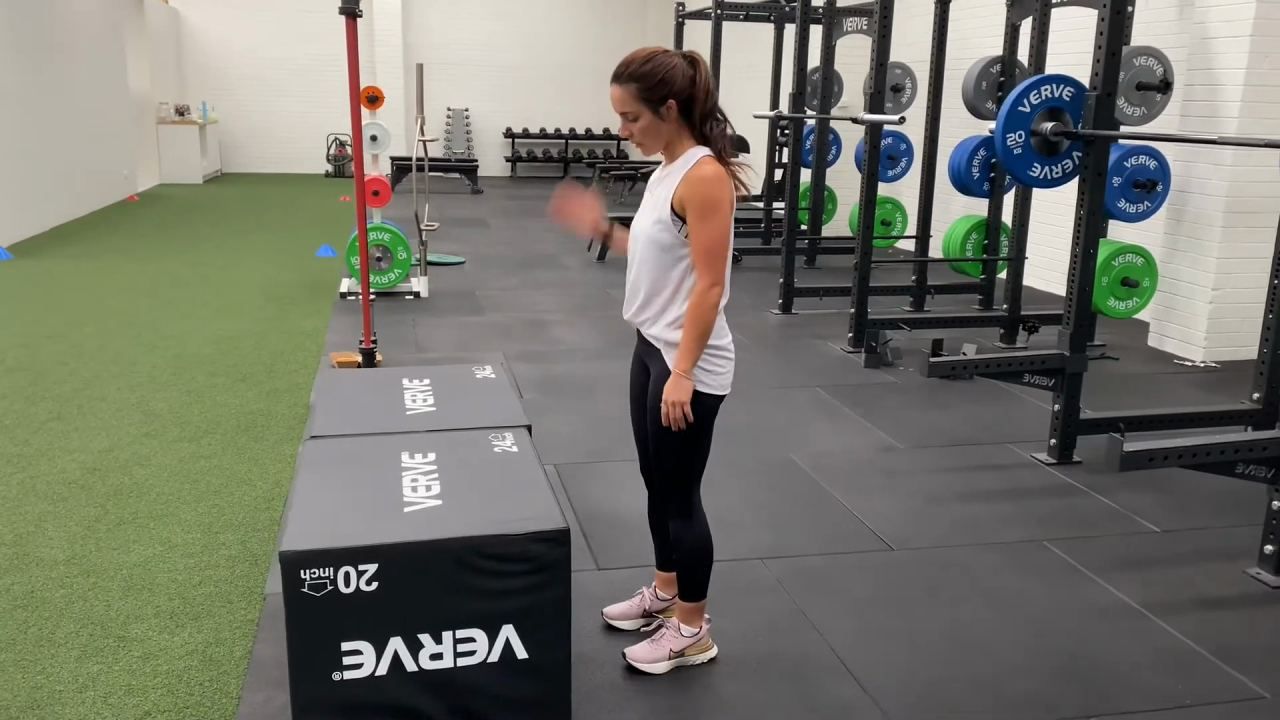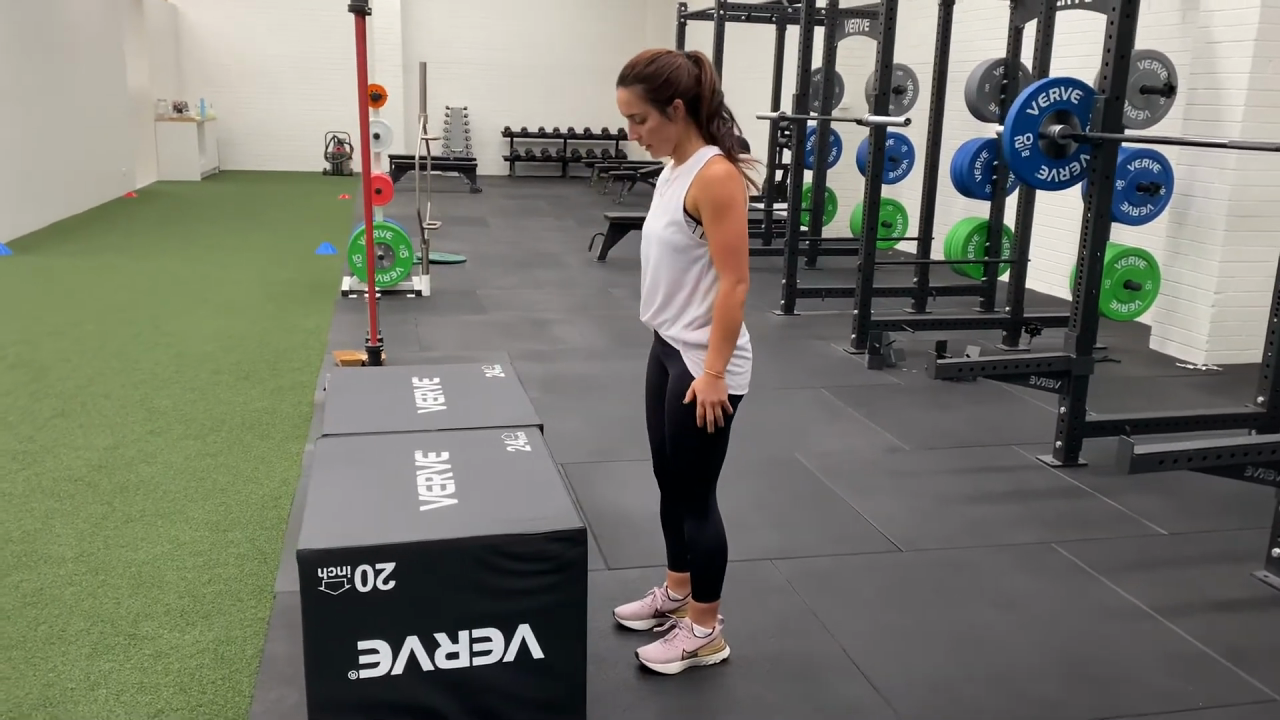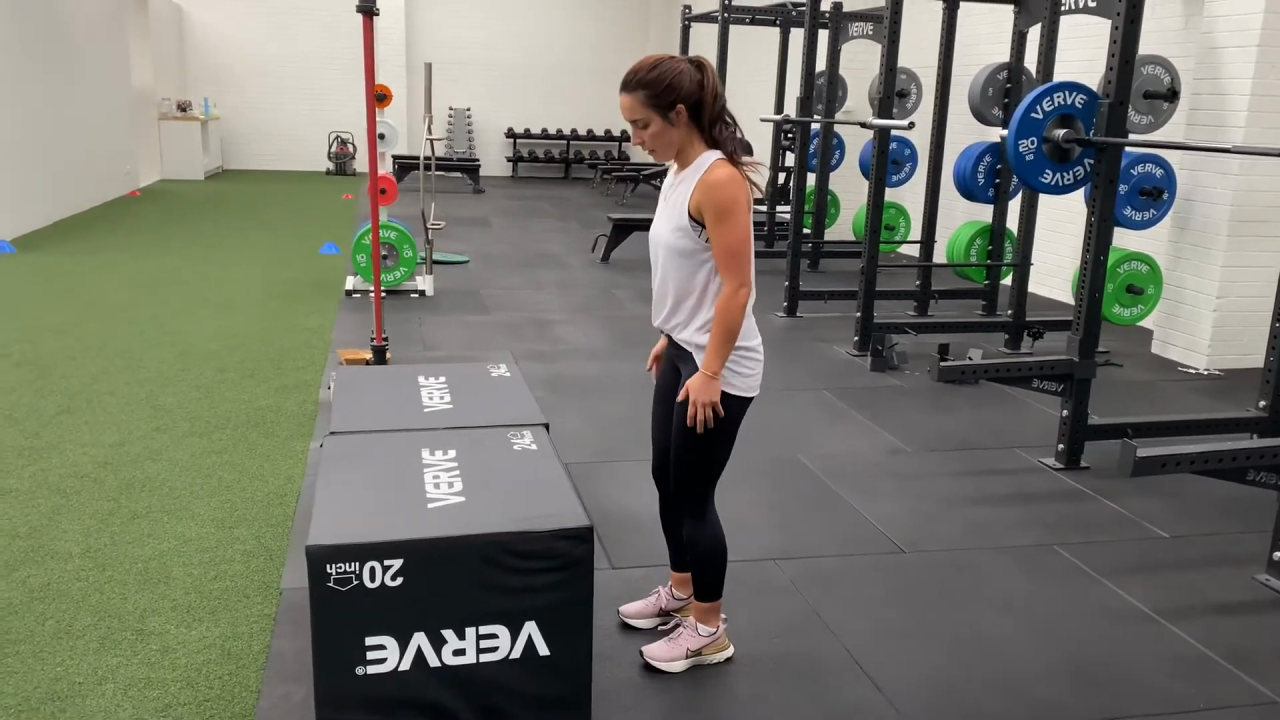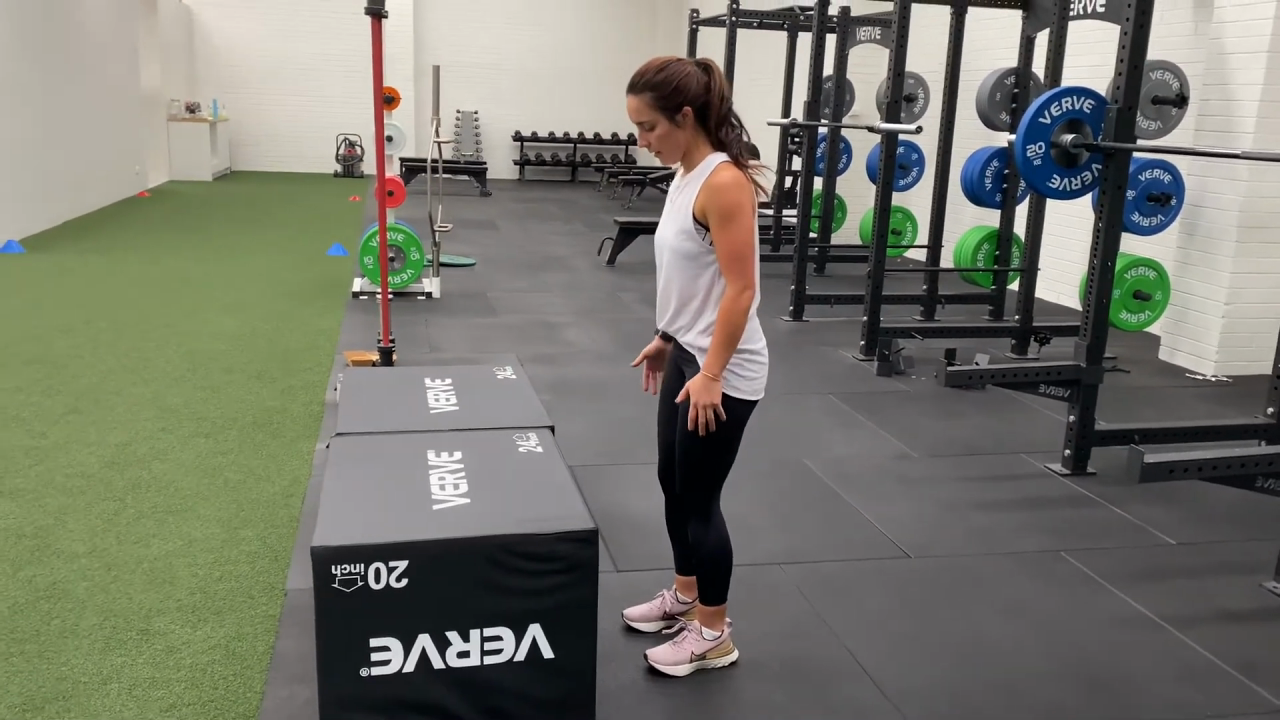
dt=0.5s
person 1, frame 1
left shoulder: (705, 176)
right shoulder: (668, 170)
left elbow: (708, 285)
left wrist: (683, 374)
right wrist: (602, 228)
left hip: (687, 365)
right hip: (652, 350)
left knee: (679, 494)
right knee: (657, 485)
left ankle: (692, 630)
right ankle: (665, 591)
person 1, frame 2
left shoulder: (716, 176)
right shoulder: (675, 170)
left elbow: (733, 282)
left wrist: (714, 372)
left hip: (703, 364)
right hip: (668, 351)
left knee: (695, 494)
right knee: (670, 484)
left ankle: (705, 631)
right ankle: (677, 591)
person 1, frame 3
left shoulder: (719, 180)
right shoulder: (679, 173)
left elbow: (736, 286)
left wrist: (709, 373)
left hip: (717, 367)
right hip: (683, 353)
left knee: (693, 494)
right knee: (668, 481)
left ankle: (708, 630)
right ankle: (680, 591)
person 1, frame 4
left shoulder: (724, 183)
right shoulder: (687, 176)
left elbow: (739, 290)
left wrist: (711, 376)
right wrist: (664, 340)
left hip: (722, 371)
right hip: (687, 356)
left knee: (699, 497)
right knee: (674, 484)
left ankle: (713, 634)
right ankle: (684, 594)
